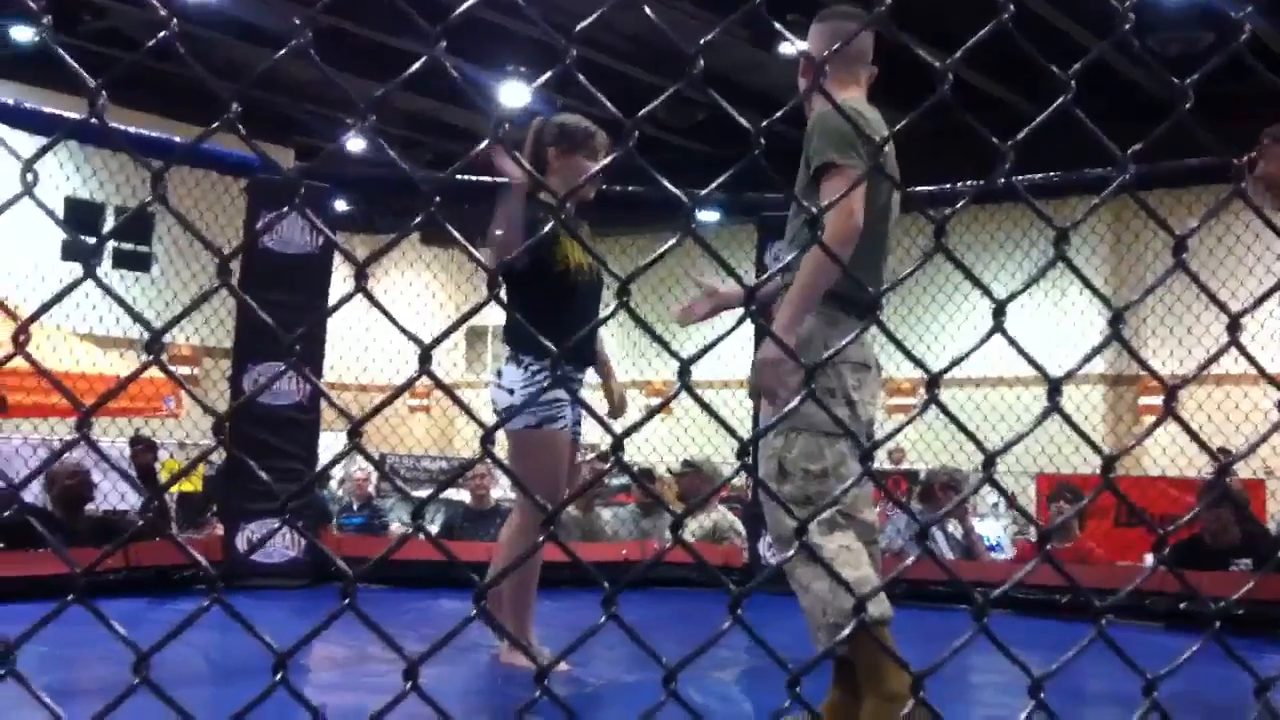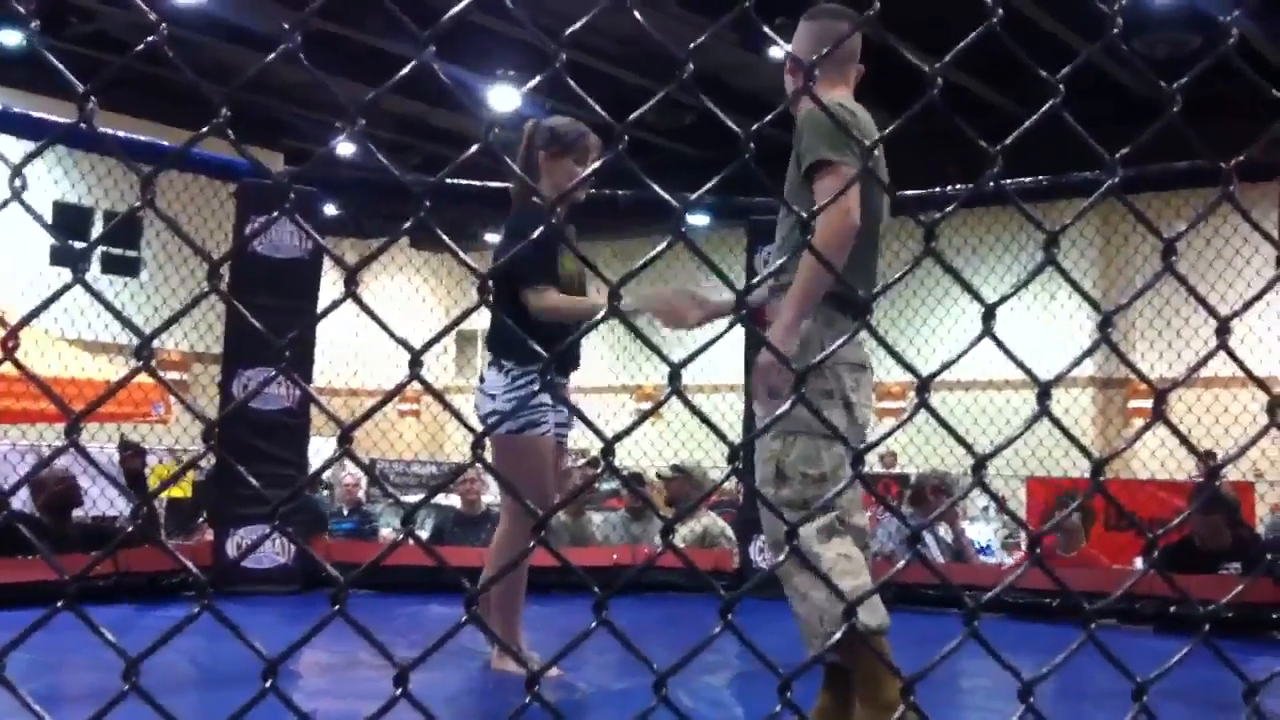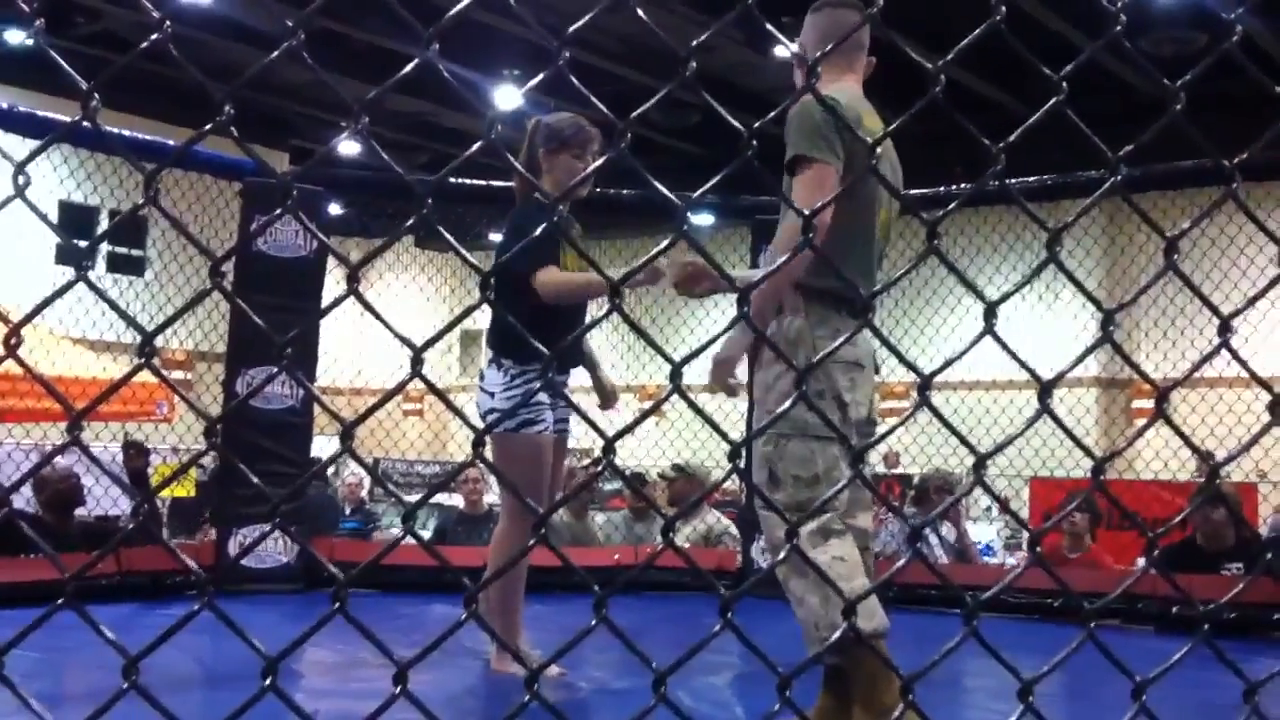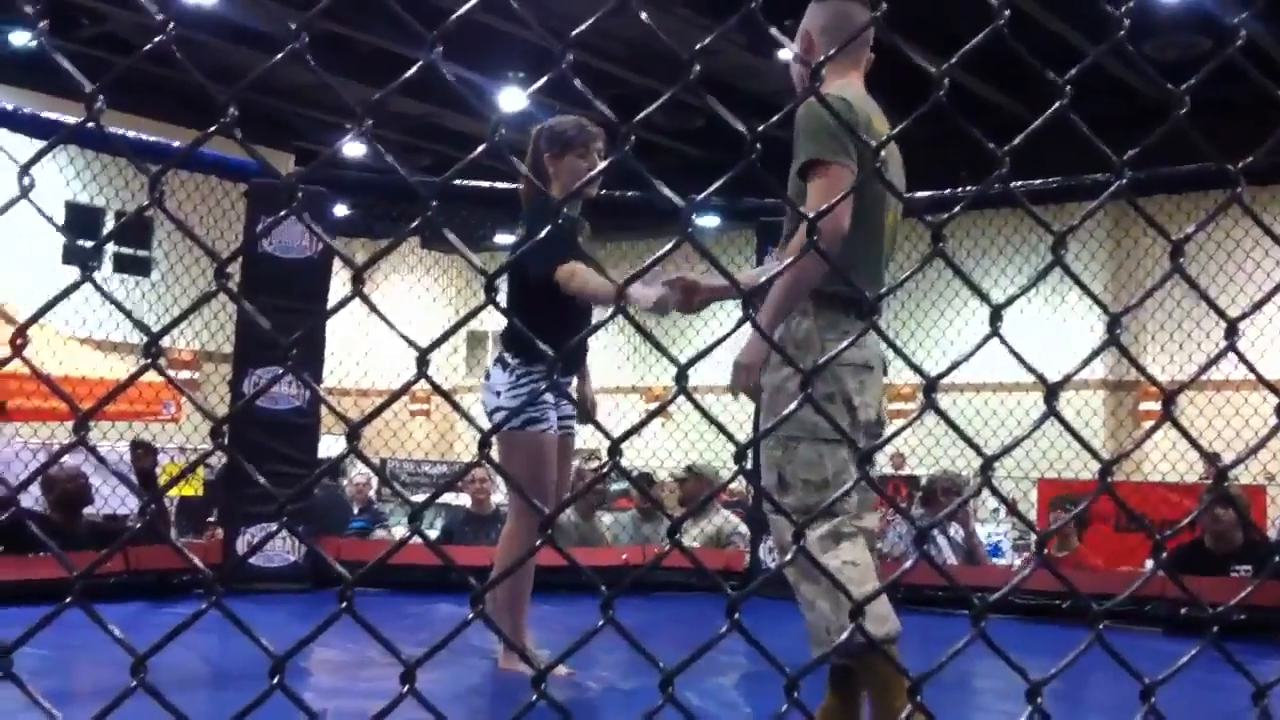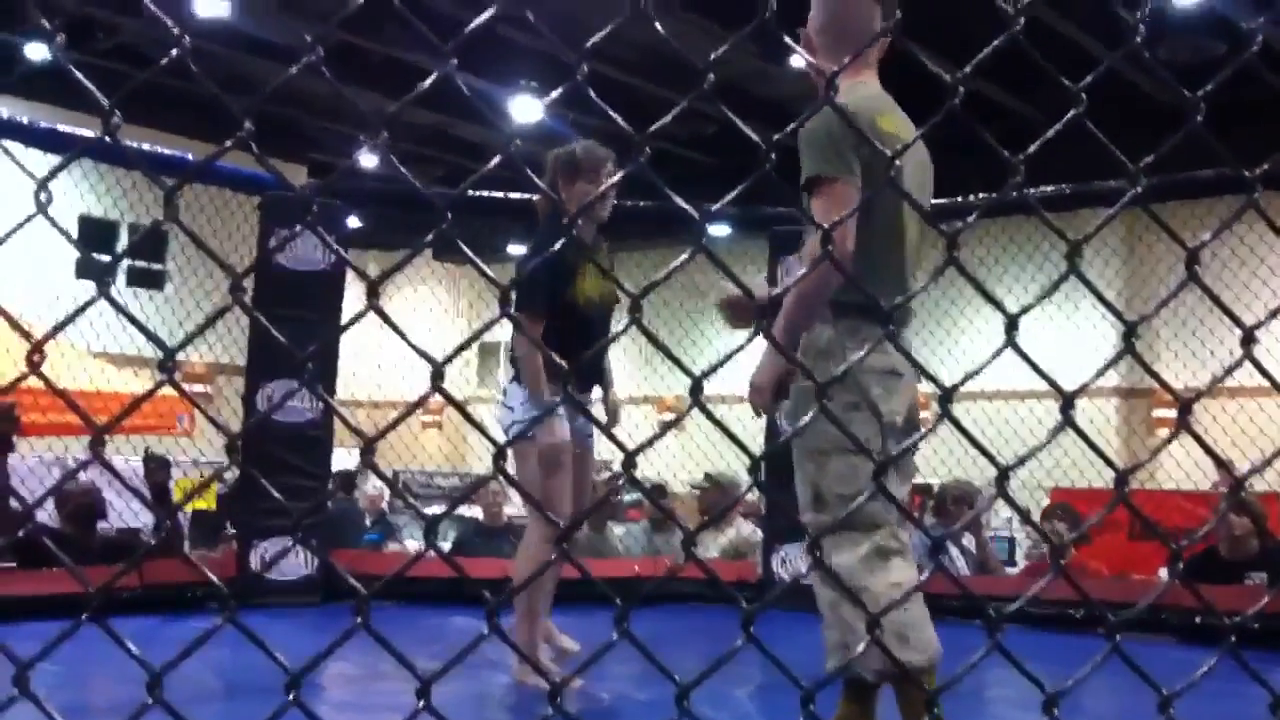
dt=0.4s
person 1, frame 1
left shoulder: (834, 120)
right shoulder: (872, 128)
left elbow: (841, 227)
left wrist: (780, 331)
right wrist: (735, 296)
left hip: (819, 336)
right hip: (848, 343)
left knee: (801, 512)
right knee: (842, 517)
person 1, frame 2
left shoulder: (822, 117)
right shoulder: (865, 131)
left elbow: (837, 220)
left wrist: (782, 329)
right wrist: (722, 305)
left hip: (813, 339)
right hip: (841, 345)
left knee: (798, 515)
right knee: (833, 520)
person 1, frame 3
left shoulder: (817, 110)
right shoulder: (881, 138)
left elbow: (812, 221)
left wrist: (744, 327)
right wrist: (722, 281)
left hip: (808, 335)
right hip: (850, 343)
left knee: (798, 518)
right knee: (840, 521)
person 1, frame 4
left shoulder: (823, 111)
right shoulder: (880, 128)
left elbow: (825, 227)
left wrist: (761, 331)
right wrist: (717, 288)
left hip: (815, 337)
right hip: (856, 344)
left knee: (811, 523)
right knee: (842, 524)
person 1, frame 5
left shoulder: (834, 117)
right shoulder: (907, 133)
left elbow: (833, 245)
left wrist: (776, 349)
right wrist: (772, 302)
left hip: (841, 349)
right hip: (890, 352)
left knee: (854, 539)
right knee: (871, 535)
person 2, frame 1
left shoulder: (570, 224)
right shoulder: (536, 216)
right elbow: (503, 256)
left wrist: (609, 376)
right wrist: (513, 189)
left hip: (563, 380)
right hip: (534, 376)
left knee: (534, 511)
right knee: (539, 511)
left ankle: (500, 620)
right ankle: (518, 641)
person 2, frame 2
left shoulder: (556, 227)
right shoulder: (531, 221)
right elbow: (542, 303)
right wrist: (634, 303)
left hip: (545, 387)
right hip: (519, 380)
left knee: (525, 516)
right knee: (527, 516)
left ankle: (501, 628)
right ankle: (508, 647)
person 2, frame 3
left shoulder: (564, 224)
right shoulder: (531, 217)
right elbow: (550, 287)
left wrist: (596, 371)
right wrist: (630, 277)
left hip: (551, 383)
right hip: (518, 378)
left knee: (537, 515)
right knee: (523, 515)
left ankle: (501, 625)
right ankle: (506, 649)
person 2, frame 4
left shoulder: (568, 223)
right shoulder: (544, 223)
right elbow: (576, 279)
left wrist: (582, 378)
right wrist: (639, 294)
left hip: (555, 383)
right hip: (525, 379)
left knee: (541, 512)
right knee: (529, 514)
left ankle: (508, 614)
right ankle: (514, 648)
person 2, frame 5
left shoulder: (597, 252)
right shoulder: (548, 251)
right elbow: (526, 337)
left wrist: (609, 389)
right wrist: (547, 416)
left hip: (575, 401)
right hip: (538, 401)
left knee: (572, 519)
right knee: (549, 523)
left ankle: (538, 620)
right ankle: (527, 658)
